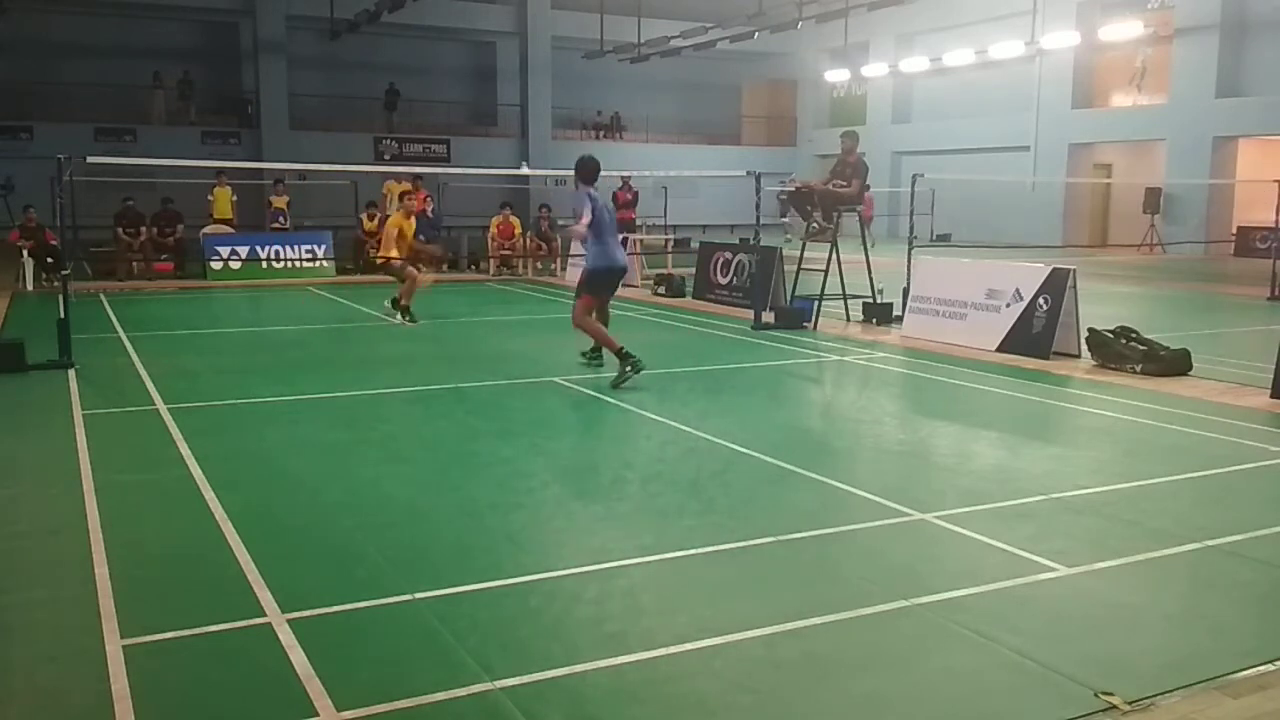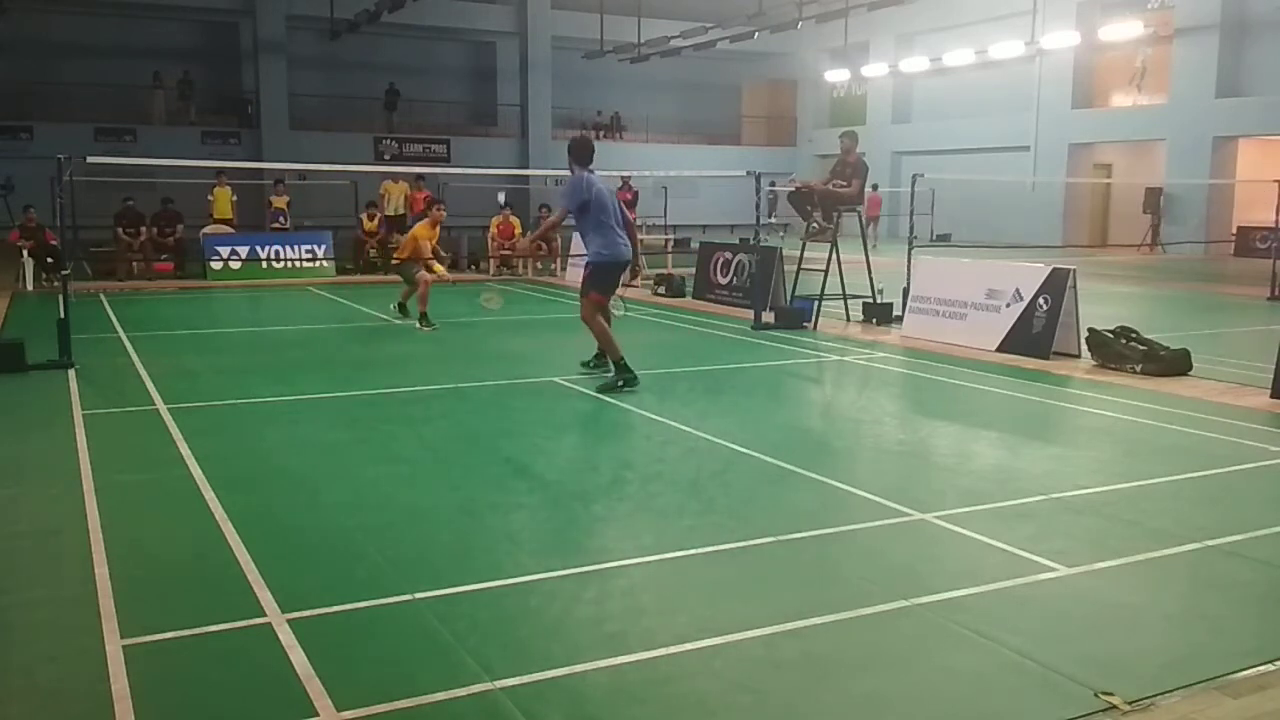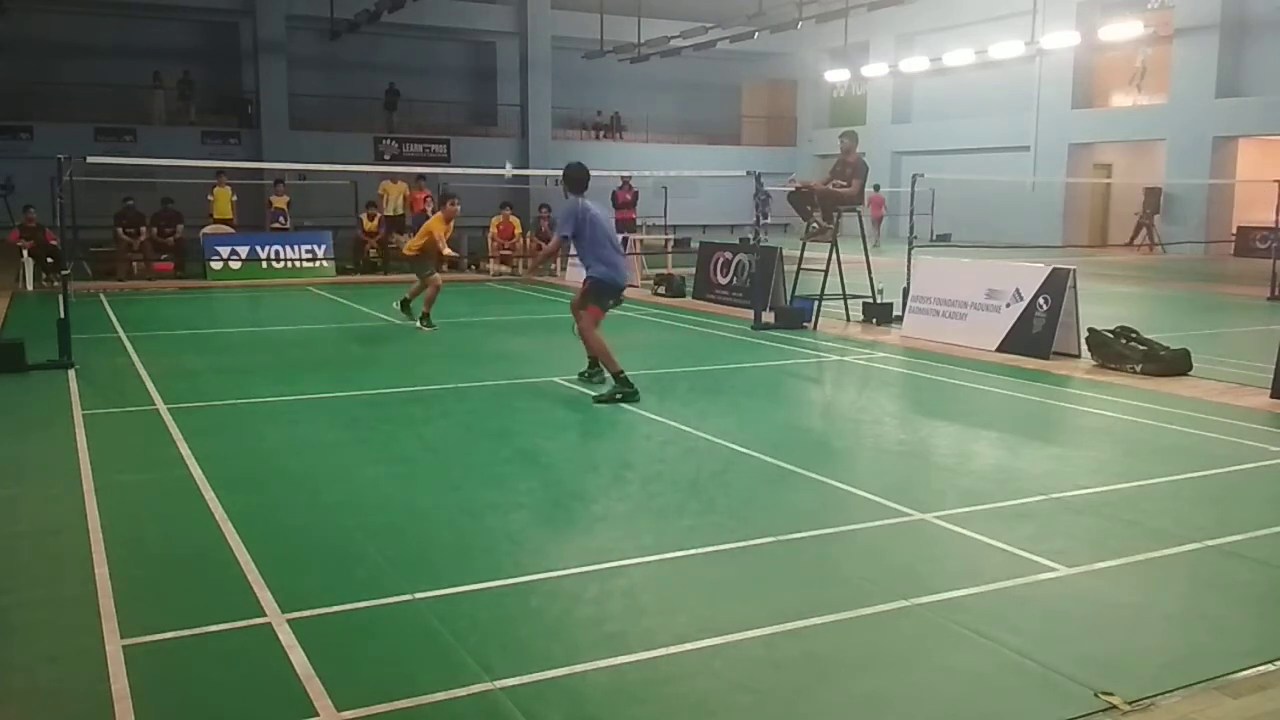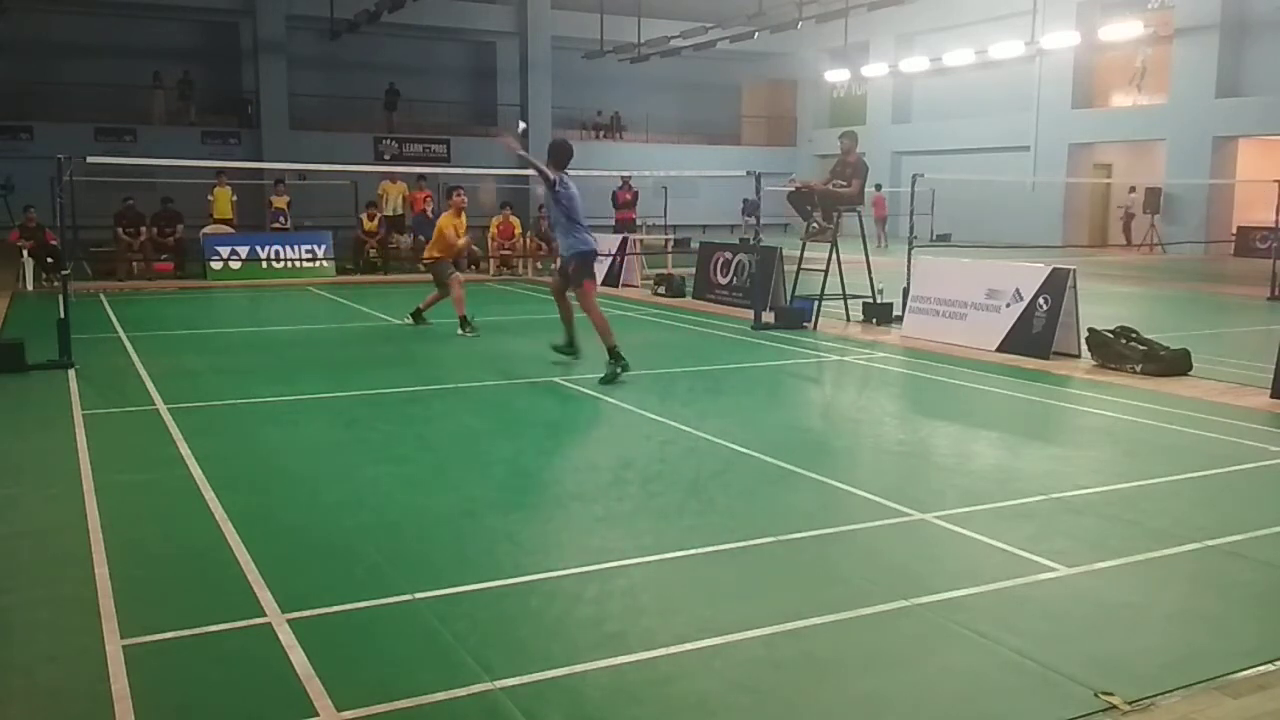
dt=0.4s
person 1, frame 1
left shoulder: (584, 195)
right shoulder: (601, 200)
left elbow: (586, 215)
left wrist: (580, 226)
left hip: (600, 264)
right hip: (618, 262)
left knee: (580, 317)
right knee: (600, 301)
left ankle: (626, 358)
right ankle: (596, 350)
person 1, frame 2
left shoulder: (577, 182)
right shoulder: (602, 184)
left elbow: (559, 218)
right elbow: (629, 222)
left wrist: (531, 240)
right wrist: (635, 259)
left hip: (603, 256)
right hip: (620, 253)
left knee: (589, 314)
right knee: (599, 305)
left ankle: (624, 371)
right ankle: (602, 356)
person 1, frame 3
left shoulder: (571, 208)
right shoulder: (595, 209)
left elbow: (555, 246)
left wrist: (532, 266)
left hip: (602, 275)
right hip: (616, 274)
left knee: (588, 328)
right knee: (577, 308)
left ankle: (624, 385)
right ankle: (594, 366)
person 1, frame 4
left shoulder: (557, 180)
right shoulder: (561, 182)
left elbow: (545, 174)
left wrist: (521, 153)
left hip: (579, 250)
right hip: (573, 250)
left knee: (588, 304)
right knee: (557, 290)
left ankle: (616, 358)
right ankle: (570, 342)
